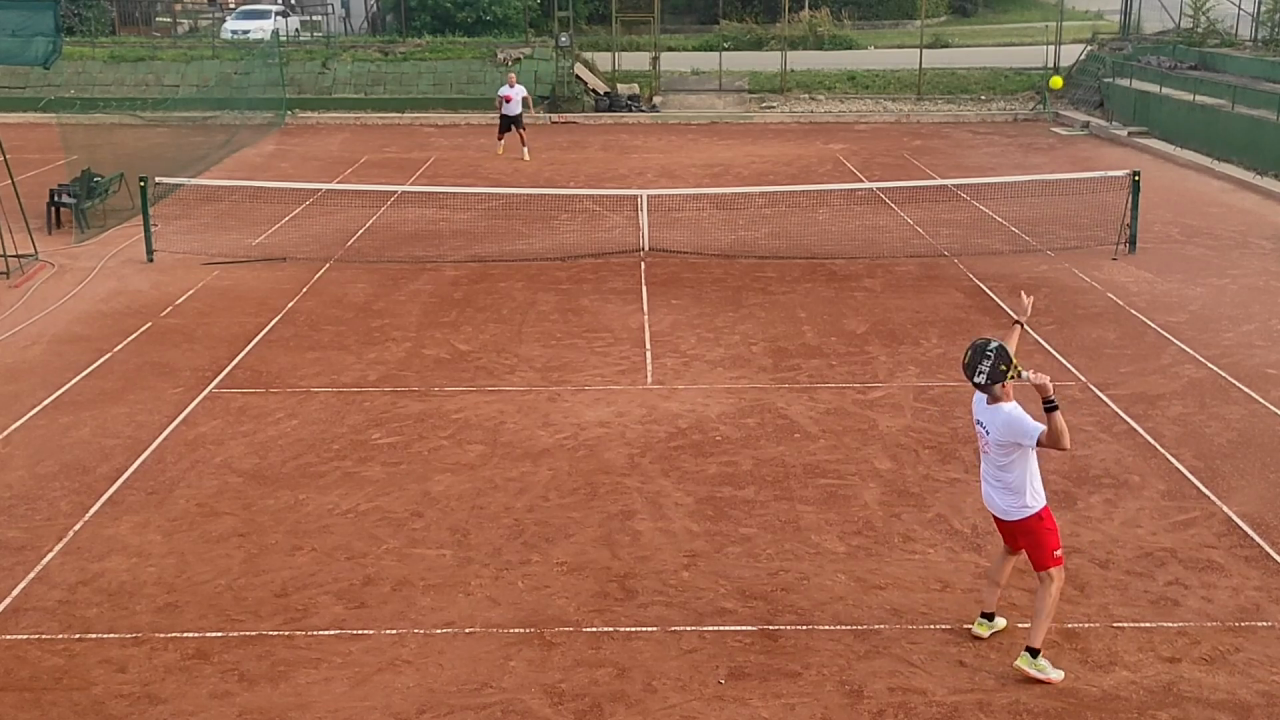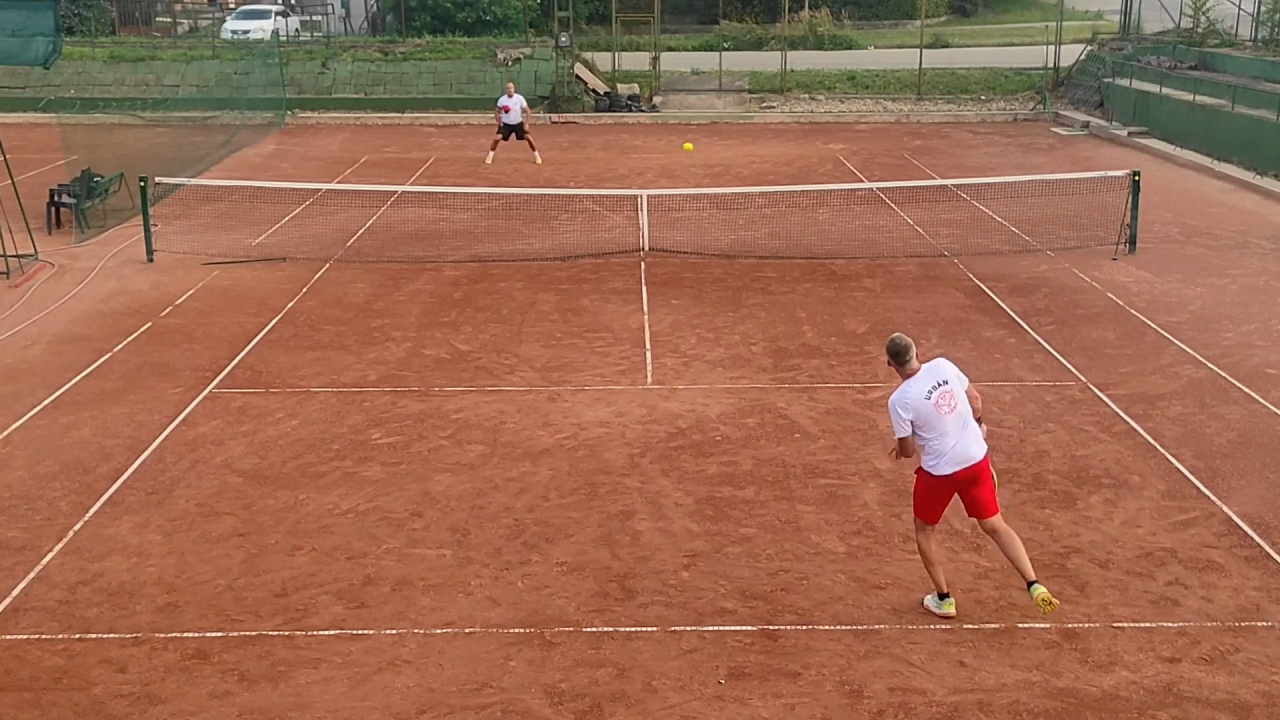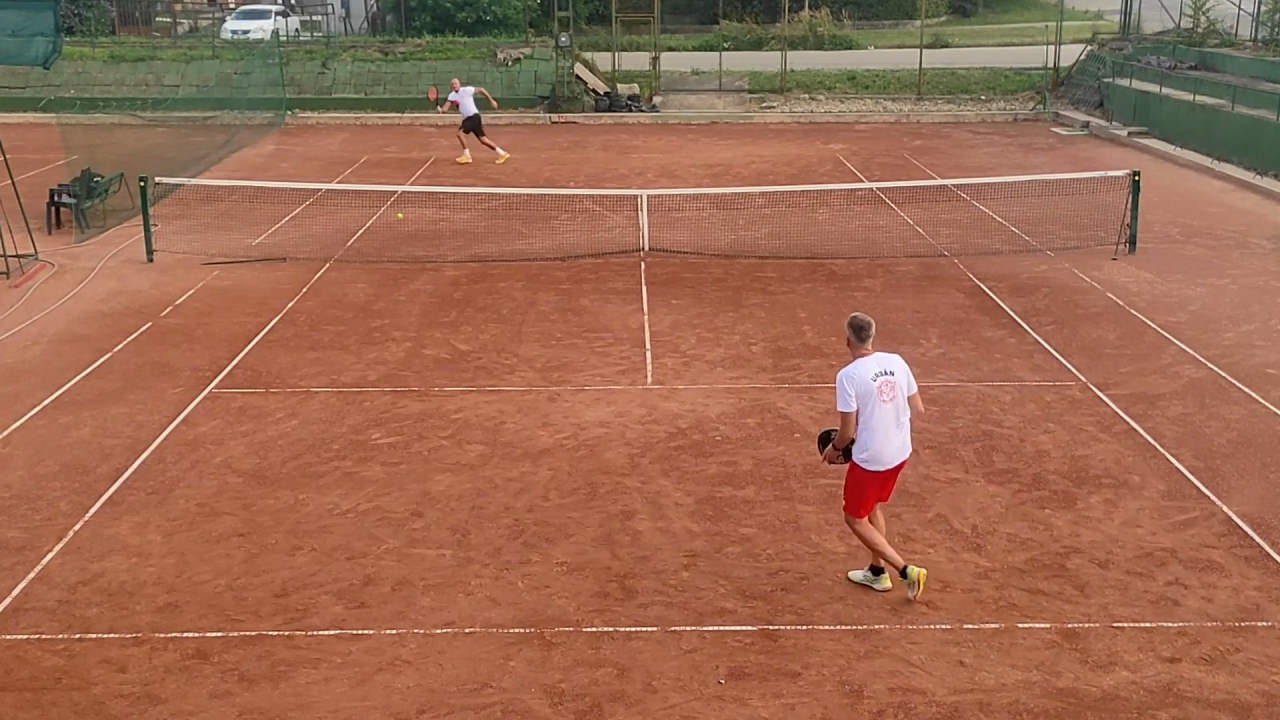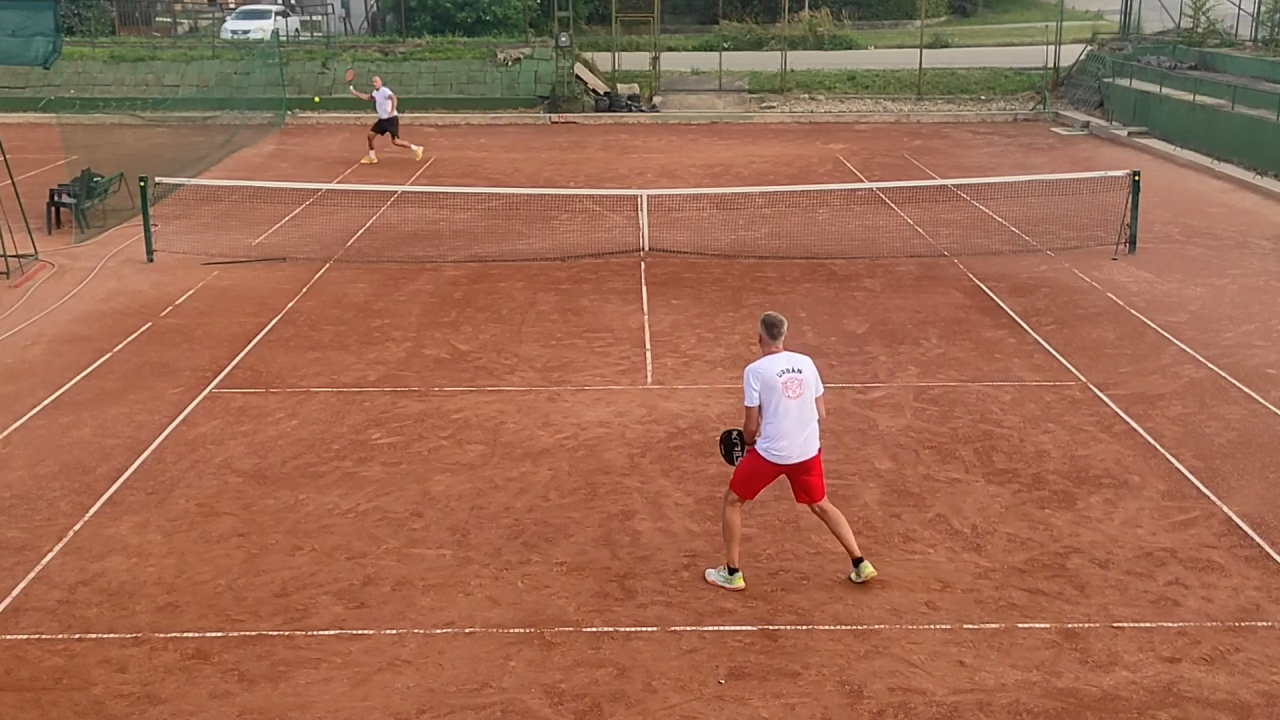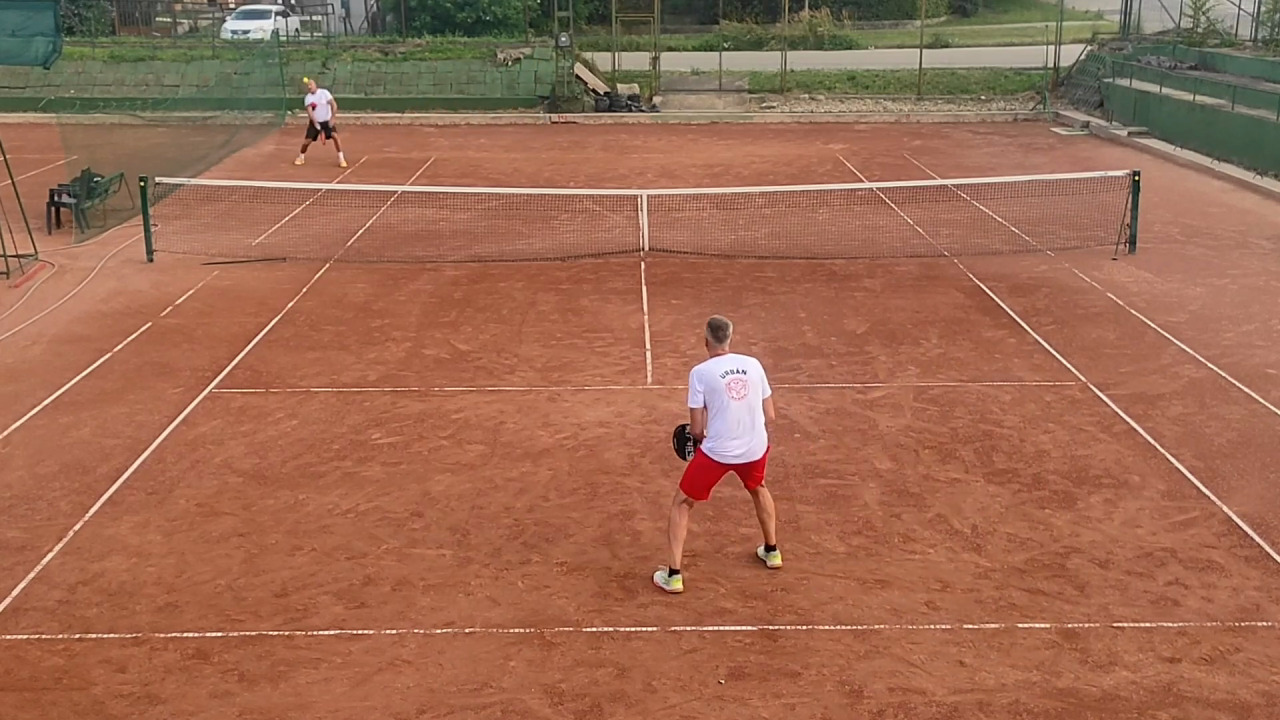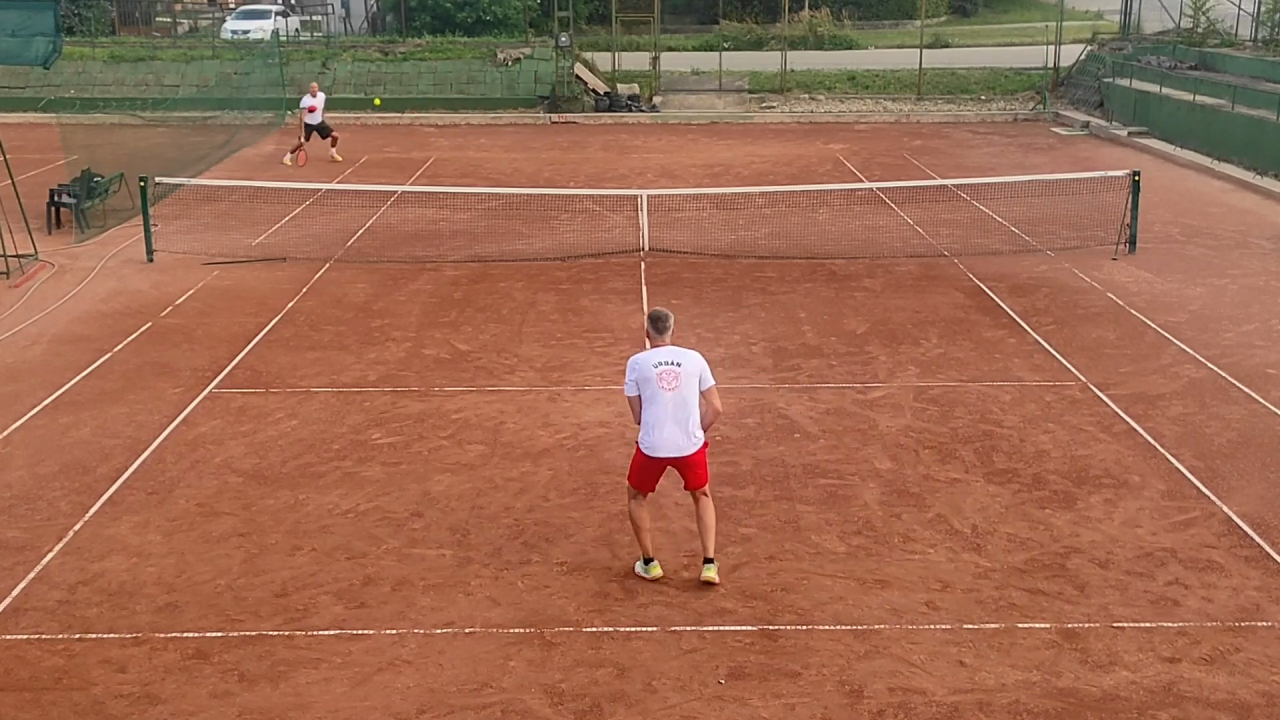
dt=0.5s
person 1, frame 1
left shoulder: (981, 400)
right shoulder: (1011, 418)
left elbow: (1000, 353)
right elbow: (1060, 443)
left wrist: (1019, 321)
right wrist: (1048, 399)
left hip: (997, 501)
right hip: (1027, 508)
left knee: (1011, 549)
right knee: (1052, 577)
left ankle: (986, 618)
right ankle: (1033, 656)
person 1, frame 2
left shoulder: (899, 400)
right shoulder: (943, 366)
left elbow: (908, 450)
right elbow: (976, 401)
left wrist: (902, 447)
right wrist: (978, 425)
left hip: (939, 471)
right hip: (975, 460)
left knee: (924, 529)
right knee: (995, 527)
left ankle: (943, 599)
right ankle: (1035, 586)
person 1, frame 3
left shoulder: (848, 375)
right shoulder: (897, 362)
left elbow: (847, 432)
right elbow: (918, 409)
left wrist: (834, 449)
left hip: (868, 459)
right hip: (900, 453)
left knee: (858, 522)
right knee: (871, 507)
left ankle: (908, 571)
right ankle: (877, 572)
person 1, frame 4
left shoulder: (755, 370)
right shoulder: (806, 363)
left elbow: (752, 424)
right elbow: (821, 412)
left wrist: (749, 442)
left hip: (770, 453)
right hip: (808, 450)
left knee: (732, 502)
right knee: (822, 506)
left ankle: (732, 573)
right ankle: (860, 564)
person 1, frame 5
left shoulder: (700, 372)
right shoulder: (753, 365)
left elbow: (697, 429)
right elbow: (770, 415)
left wrist: (705, 439)
left hip: (717, 452)
right hip: (755, 448)
left knee: (681, 505)
right knee: (758, 489)
left ankle: (673, 574)
right ankle: (772, 551)
person 1, frame 6
left shoulder: (636, 363)
right shoulder: (694, 358)
left elbow: (637, 416)
right elbow: (716, 409)
left hip: (652, 446)
right hip: (691, 445)
left knee: (636, 497)
right knee: (703, 497)
left ankle: (650, 564)
right ankle: (709, 564)
